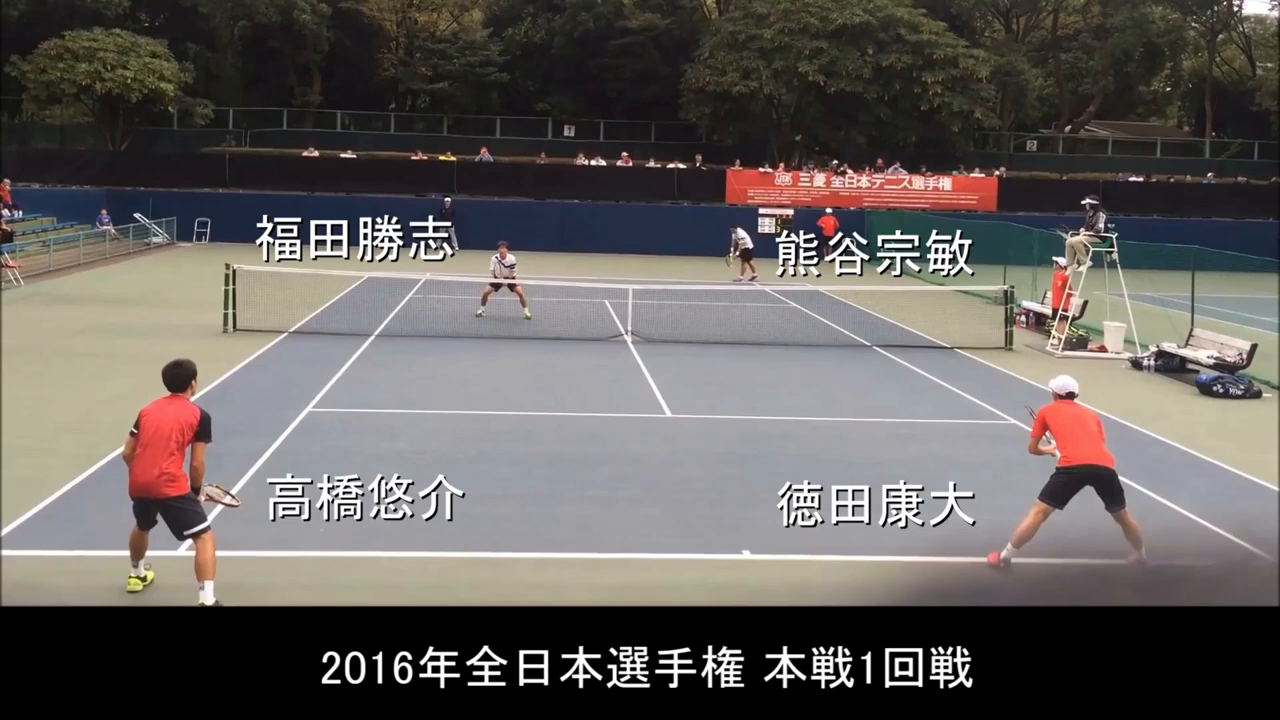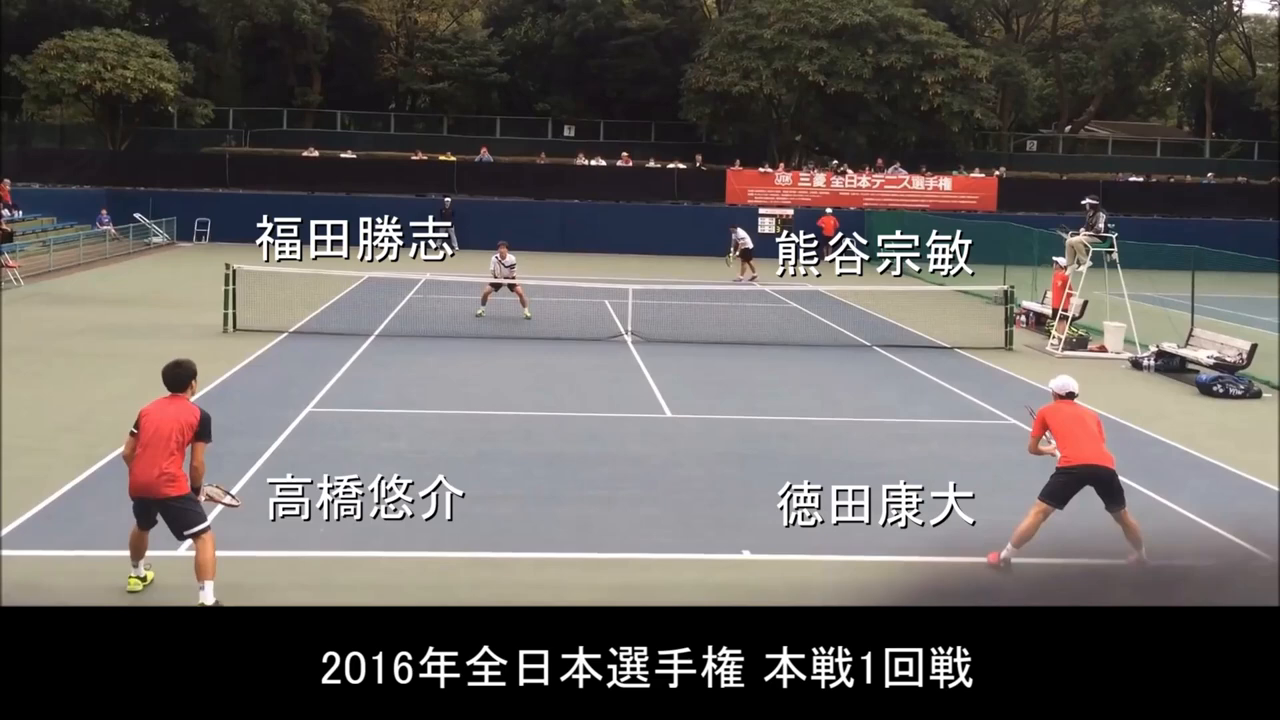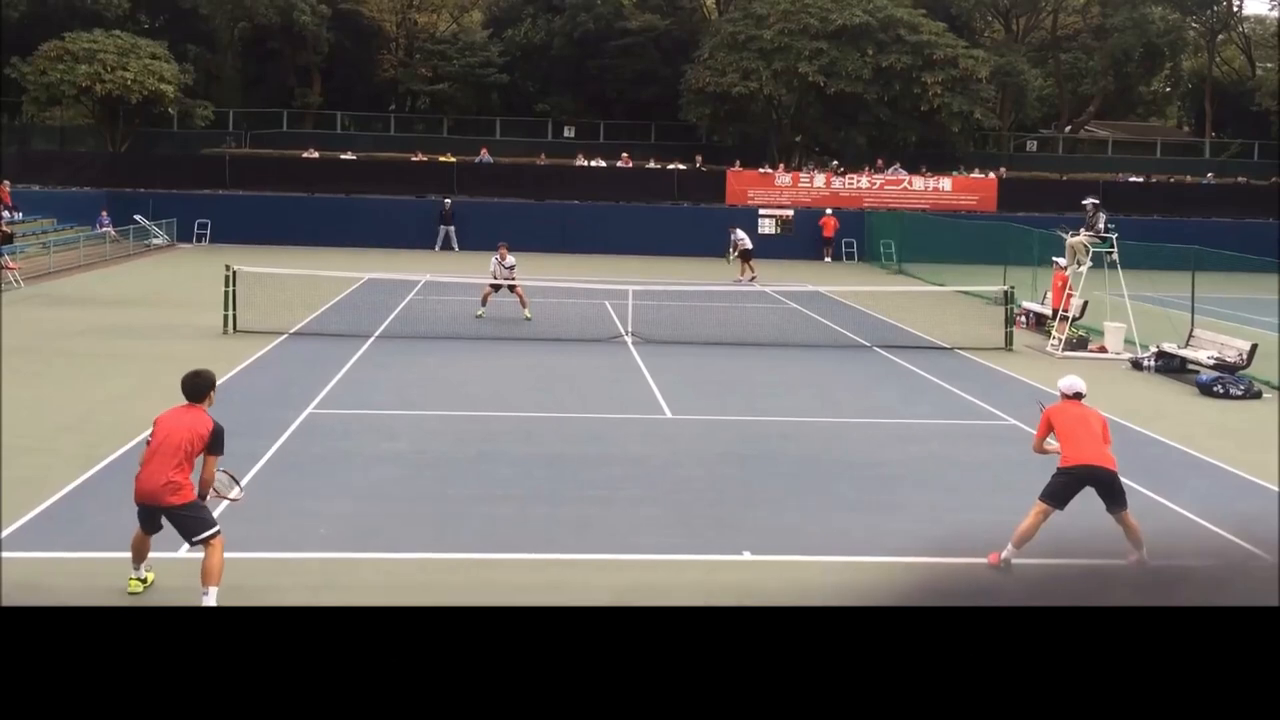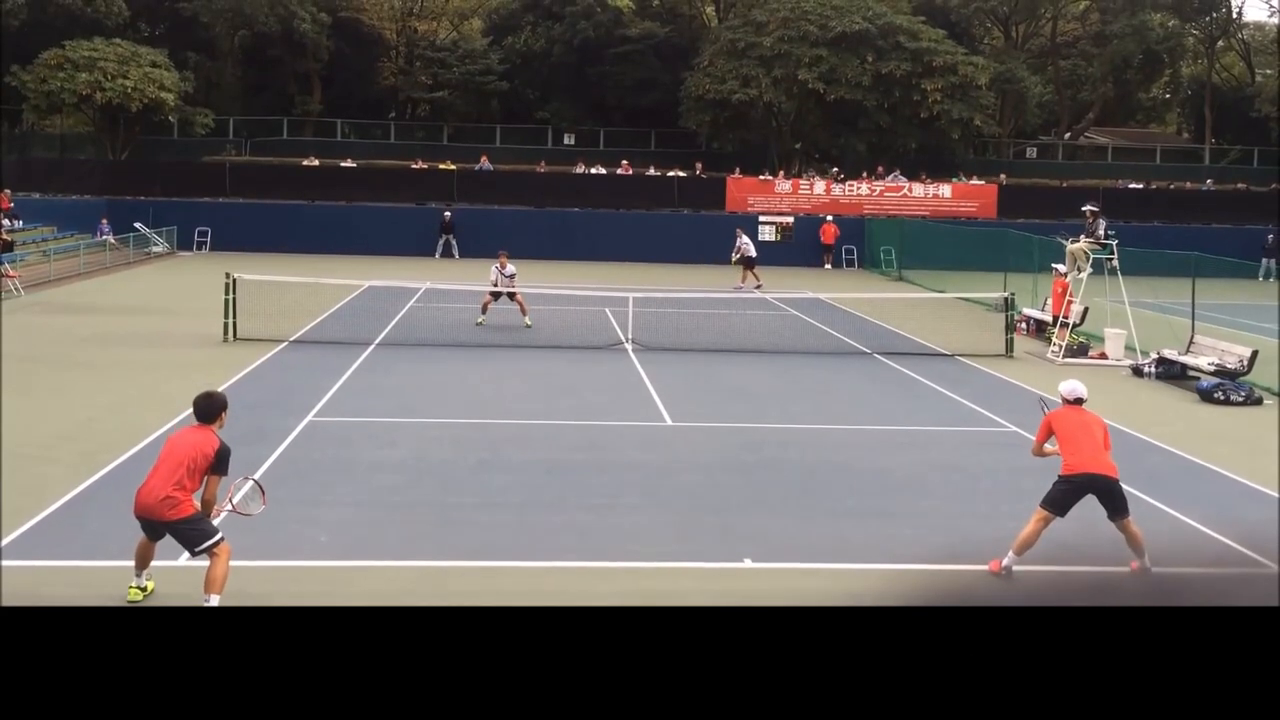
dt=1s
person 1, frame 1
left shoulder: (147, 409)
right shoulder: (199, 416)
left elbow: (127, 452)
right elbow: (197, 463)
right wrist: (196, 490)
left hip: (138, 483)
right hip: (170, 486)
left knee: (142, 527)
right knee: (204, 538)
left ankle: (137, 575)
right ankle: (207, 599)
person 1, frame 2
left shoulder: (147, 409)
right shoulder: (199, 416)
left elbow: (127, 453)
right elbow: (197, 464)
right wrist: (195, 490)
left hip: (138, 483)
right hip: (170, 486)
left knee: (142, 527)
right knee: (204, 538)
left ankle: (137, 575)
right ankle: (207, 599)
person 1, frame 3
left shoulder: (163, 417)
right shoulder: (213, 427)
left elbow: (143, 459)
right elbow: (207, 476)
right wrist: (202, 498)
left hip: (143, 488)
right hip: (175, 493)
left knee: (145, 530)
right knee: (214, 542)
left ankle: (137, 577)
right ankle: (209, 602)
person 1, frame 4
left shoulder: (178, 435)
right shoulder: (220, 448)
right elbow: (209, 497)
left wrist: (192, 505)
right wrist: (206, 515)
left hip: (142, 502)
right hip: (172, 508)
left knee: (151, 537)
right knee: (221, 552)
left ankle: (138, 585)
right ankle: (210, 603)
person 2, frame 1
left shoulder: (1046, 411)
right shoulder: (1091, 414)
left elbow: (1032, 448)
left wrist: (1049, 450)
left hip: (1072, 466)
right hip: (1105, 466)
left knee: (1038, 512)
right knee: (1122, 515)
left ankle: (1004, 557)
right ankle: (1141, 555)
person 2, frame 2
left shoulder: (1046, 411)
right shoulder: (1091, 414)
left elbow: (1032, 448)
left wrist: (1050, 449)
left hip: (1072, 466)
right hip: (1105, 466)
left knee: (1038, 512)
right knee: (1122, 515)
left ankle: (1004, 557)
right ankle: (1141, 555)
person 2, frame 3
left shoulder: (1052, 411)
right shoulder: (1098, 416)
left elbow: (1037, 447)
left hip: (1073, 467)
right hip: (1106, 467)
left knee: (1039, 513)
right knee: (1123, 516)
left ankle: (1004, 557)
right ankle: (1141, 556)
person 2, frame 4
left shoulder: (1053, 416)
right shoulder: (1099, 421)
left elbow: (1036, 451)
left hip: (1075, 474)
right hip: (1107, 474)
left knee: (1040, 519)
right knee: (1125, 524)
left ankle: (1006, 564)
right ankle: (1144, 564)
